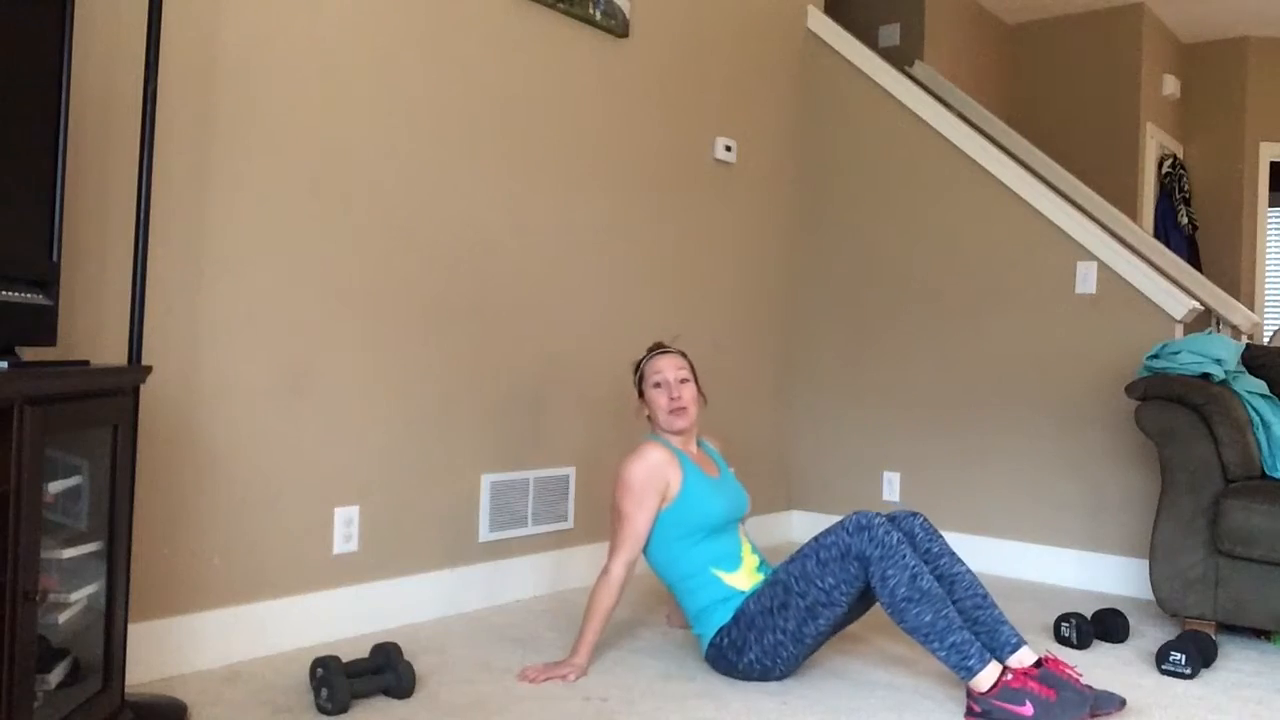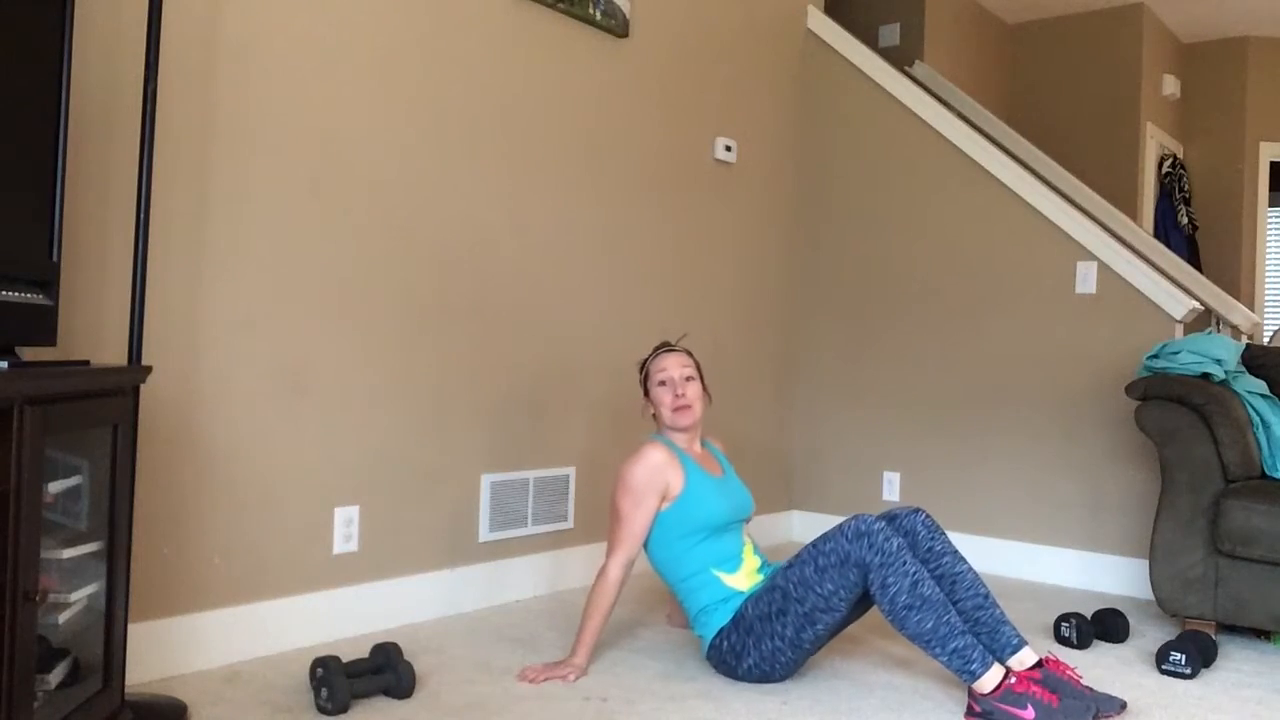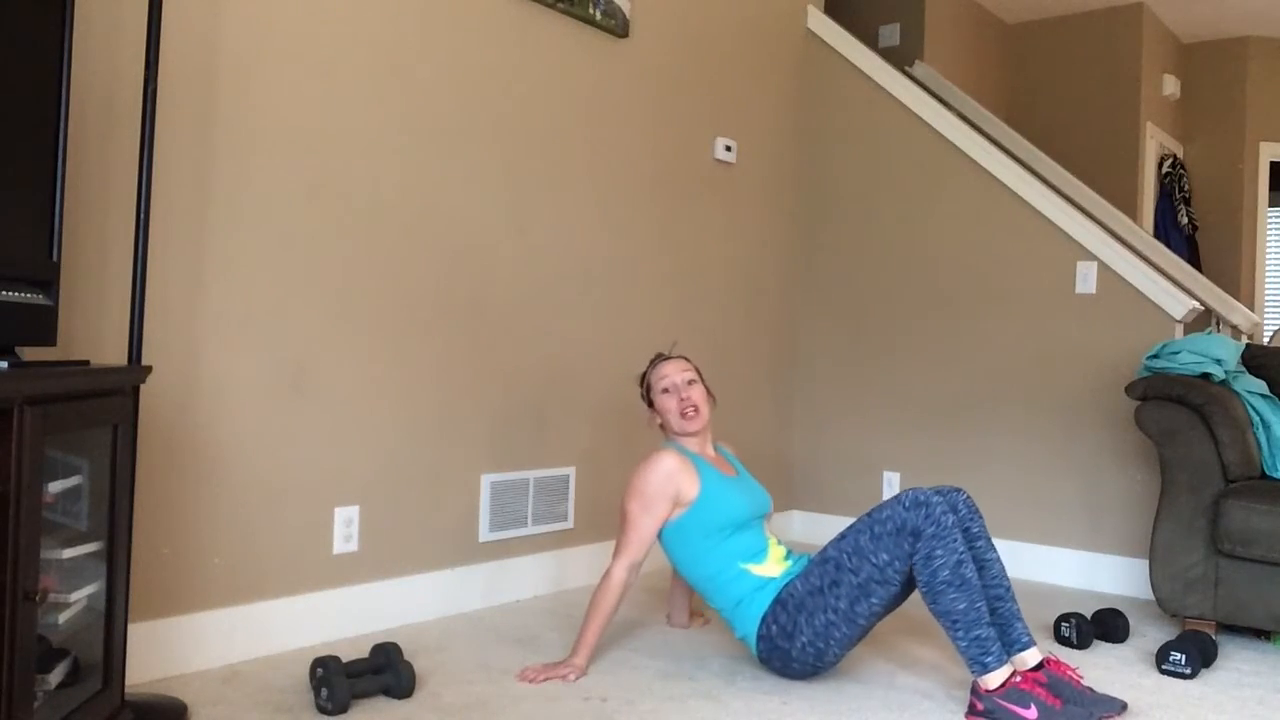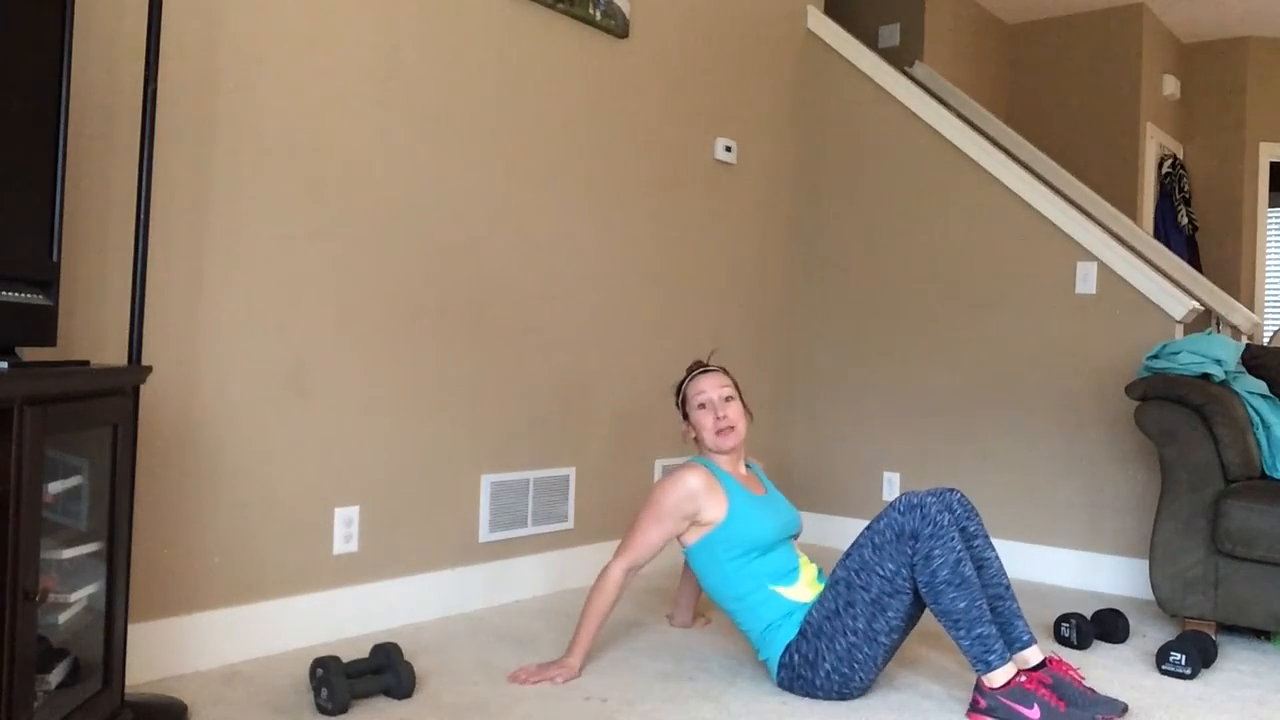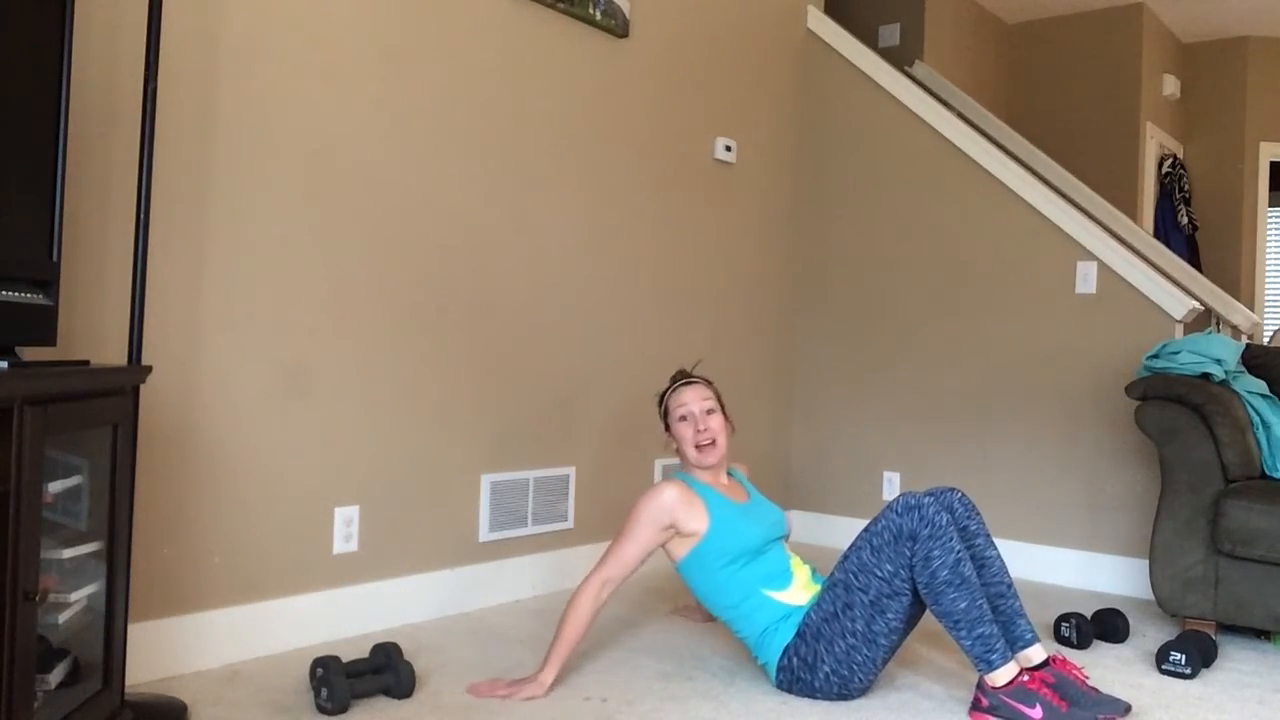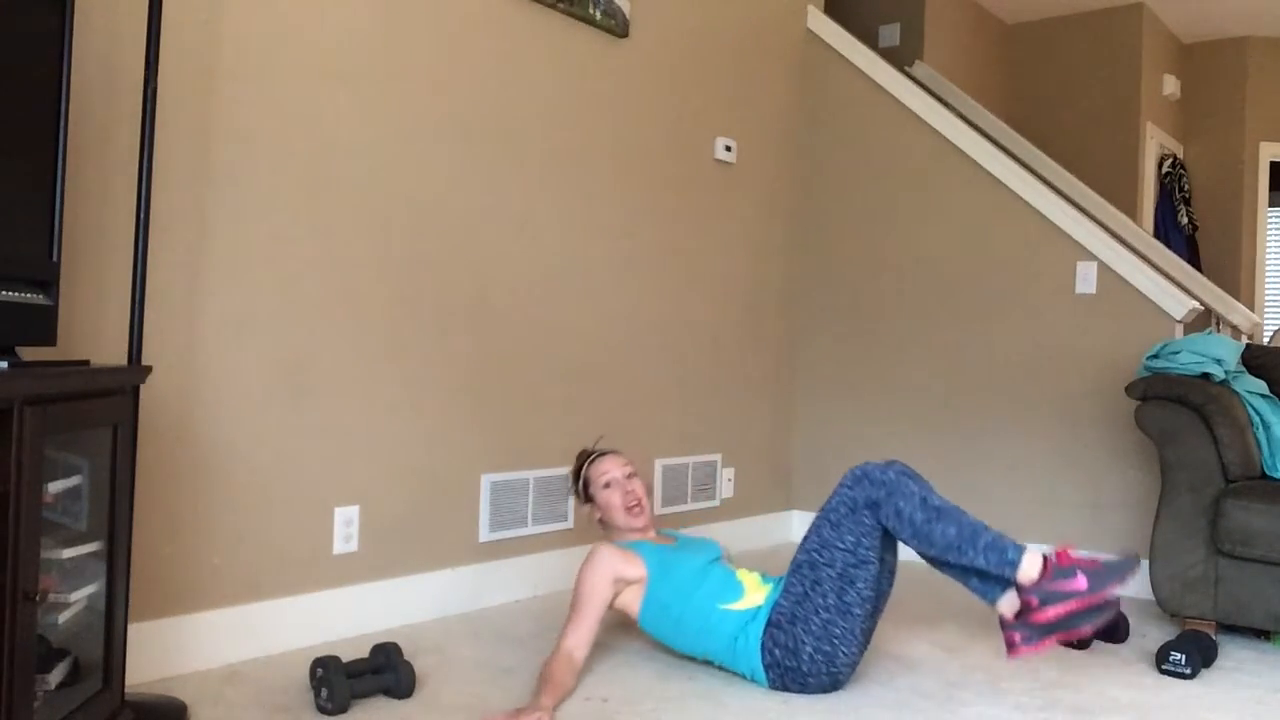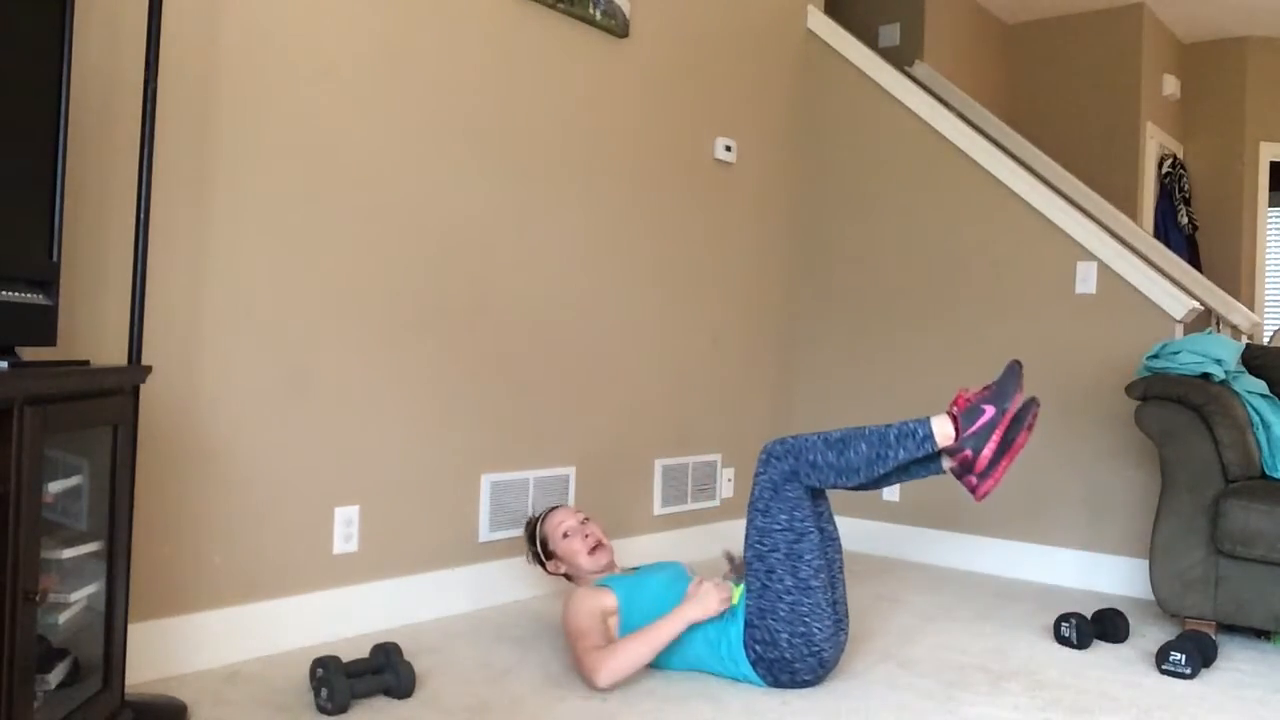
dt=0.7s
person 1, frame 1
left shoulder: (708, 451)
right shoulder: (650, 463)
right elbow: (619, 565)
right wrist: (578, 658)
left hip: (769, 613)
right hip: (740, 638)
left knee: (908, 526)
right knee: (866, 533)
left ankle: (1022, 663)
person 1, frame 2
left shoulder: (714, 452)
right shoulder: (652, 464)
right elbow: (616, 564)
left wrist: (690, 602)
right wrist: (577, 660)
left hip: (773, 607)
right hip: (742, 640)
left knee: (912, 524)
right knee: (866, 537)
left ankle: (1023, 664)
person 1, frame 3
left shoulder: (722, 456)
right shoulder: (664, 469)
right elbow: (622, 566)
left wrist: (681, 612)
right wrist: (578, 660)
left hip: (806, 599)
right hip: (786, 631)
left knee: (952, 505)
right knee: (921, 512)
left ankle: (1026, 661)
person 1, frame 4
left shoulder: (753, 472)
right shoulder: (690, 483)
right elbow: (620, 566)
left wrist: (684, 613)
right wrist: (571, 661)
left hip: (835, 628)
right hip: (812, 657)
left knee: (948, 505)
right knee: (918, 515)
left ankle: (1029, 662)
person 1, frame 5
left shoulder: (737, 480)
right shoulder: (671, 498)
right elbow: (600, 582)
left hip: (830, 625)
right hip: (811, 659)
left knee: (949, 504)
right knee: (917, 515)
left ankle: (1032, 660)
person 1, frame 6
left shoulder: (675, 541)
right shoulder: (609, 561)
right elbow: (572, 647)
left hip: (801, 625)
right hip: (790, 651)
left knee: (888, 477)
right knee: (871, 485)
left ankle: (1018, 603)
right ankle: (1033, 570)
person 1, frame 7
left shoulder: (645, 576)
right shoulder: (586, 603)
right elbow: (599, 671)
right wrist: (690, 610)
left hip: (813, 633)
right hip: (782, 650)
left knee: (801, 472)
right knee: (784, 459)
left ankle: (963, 459)
right ankle: (953, 431)
